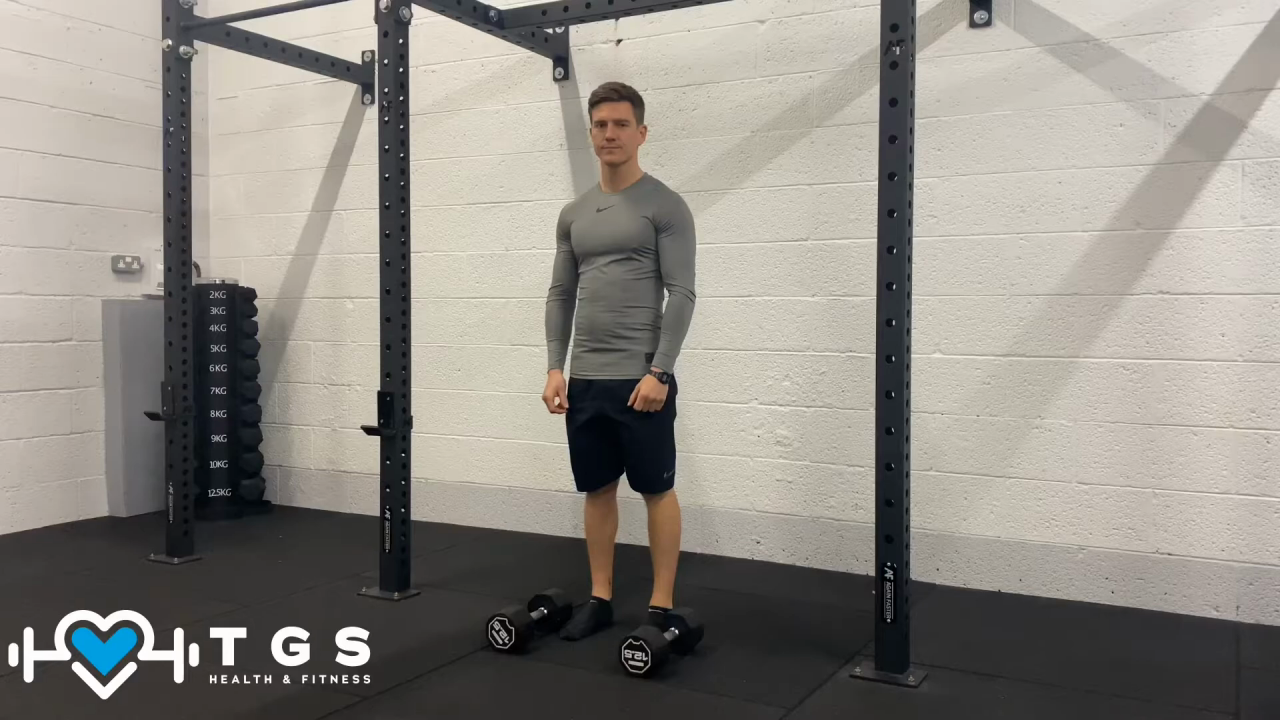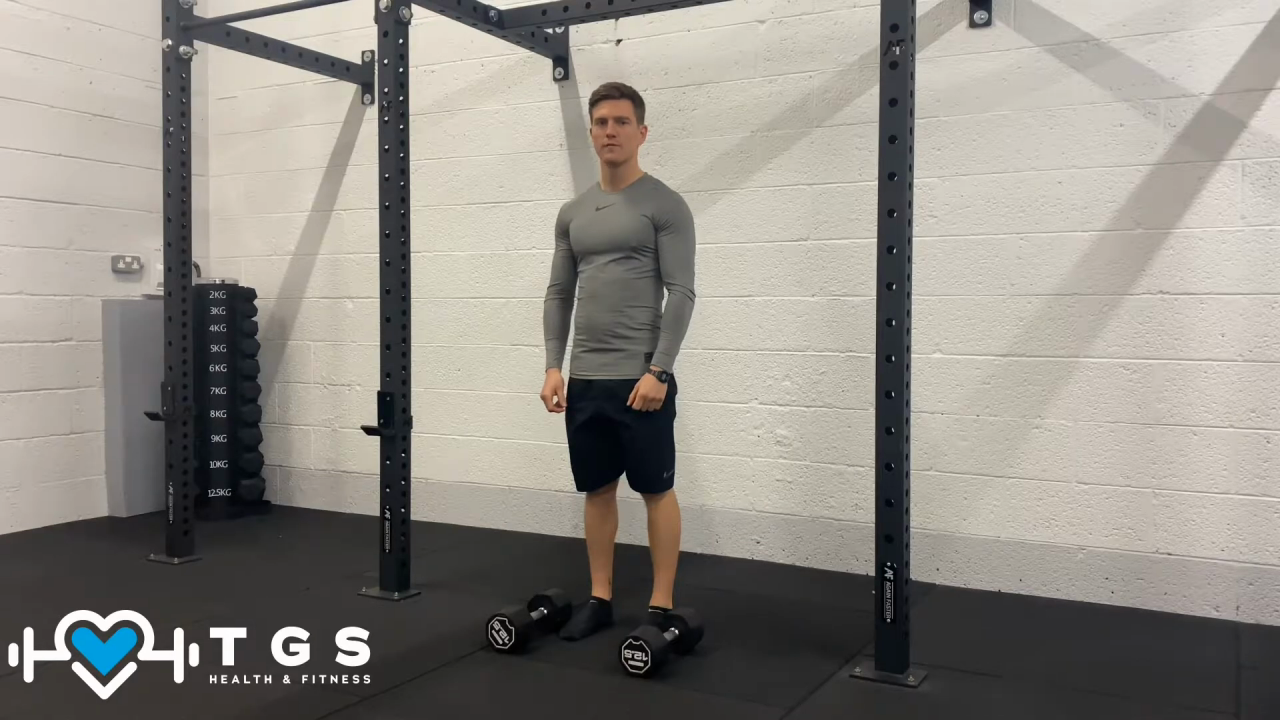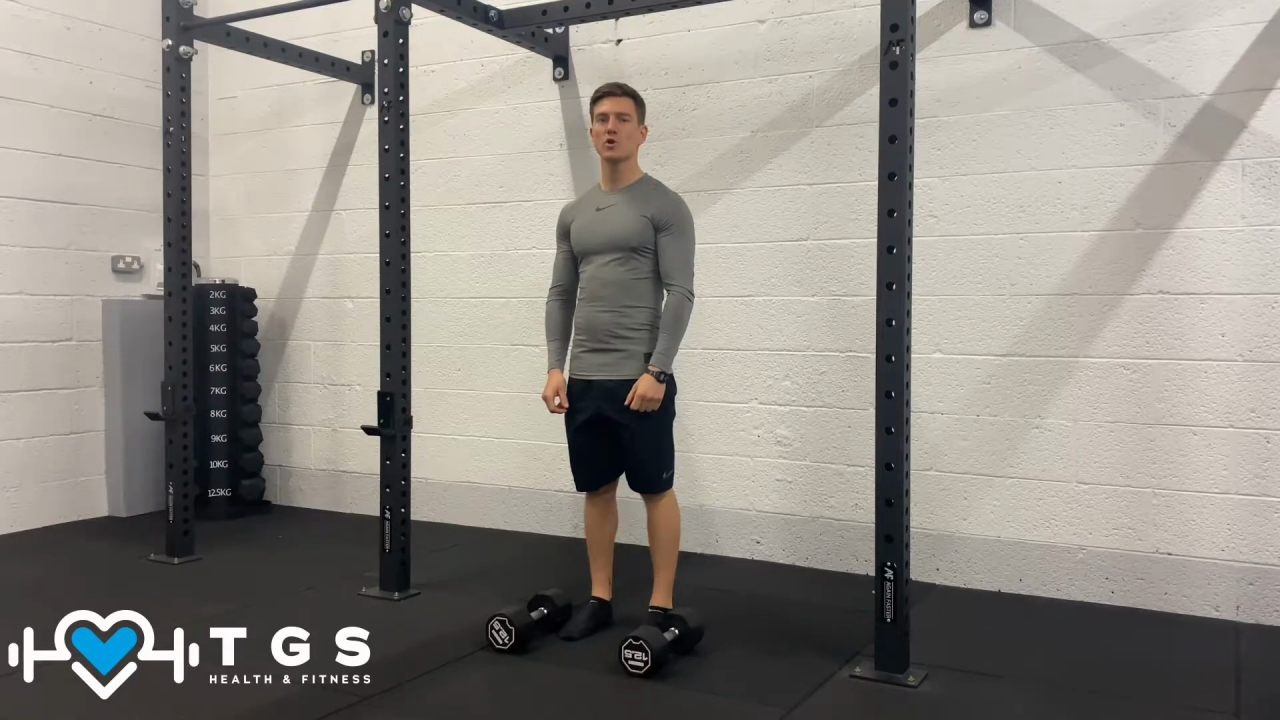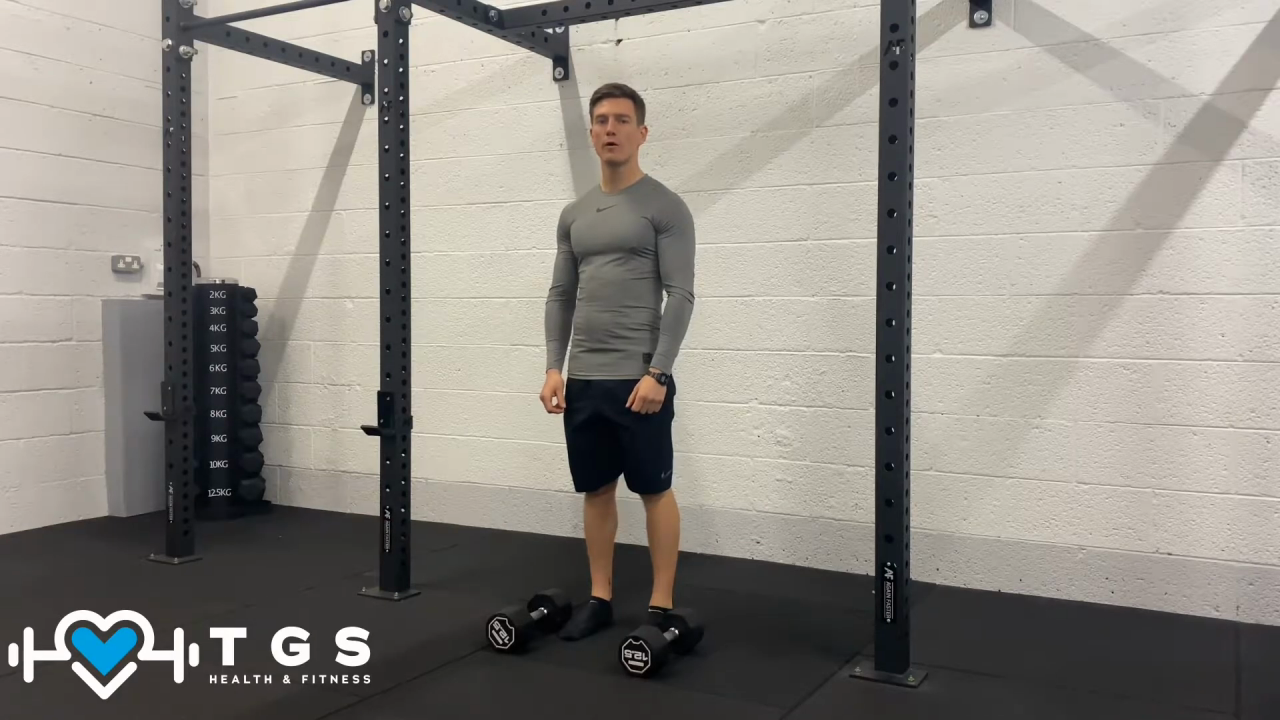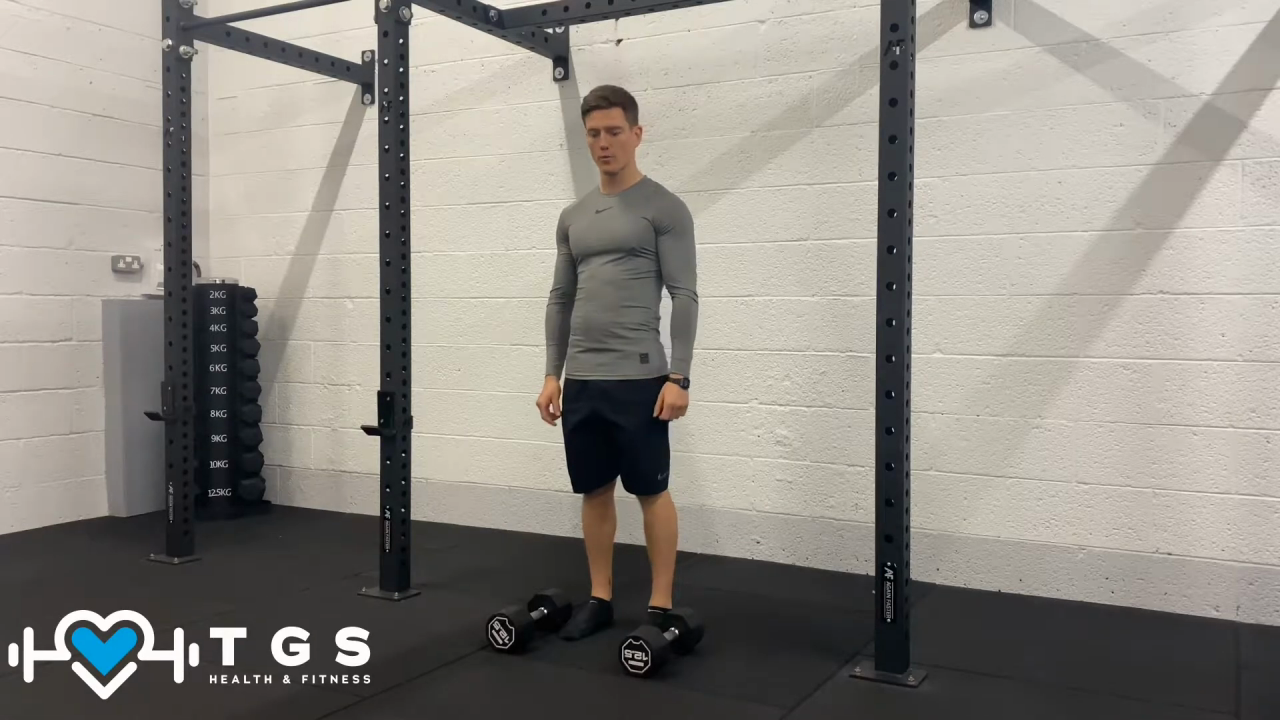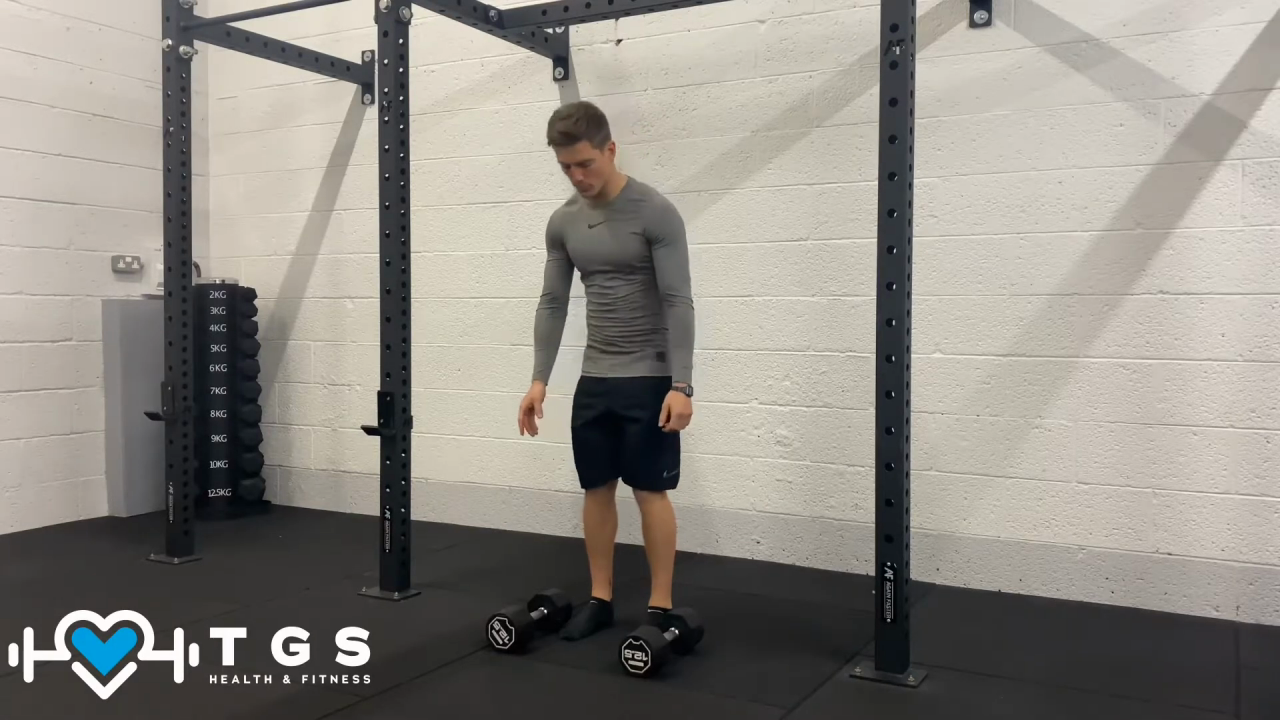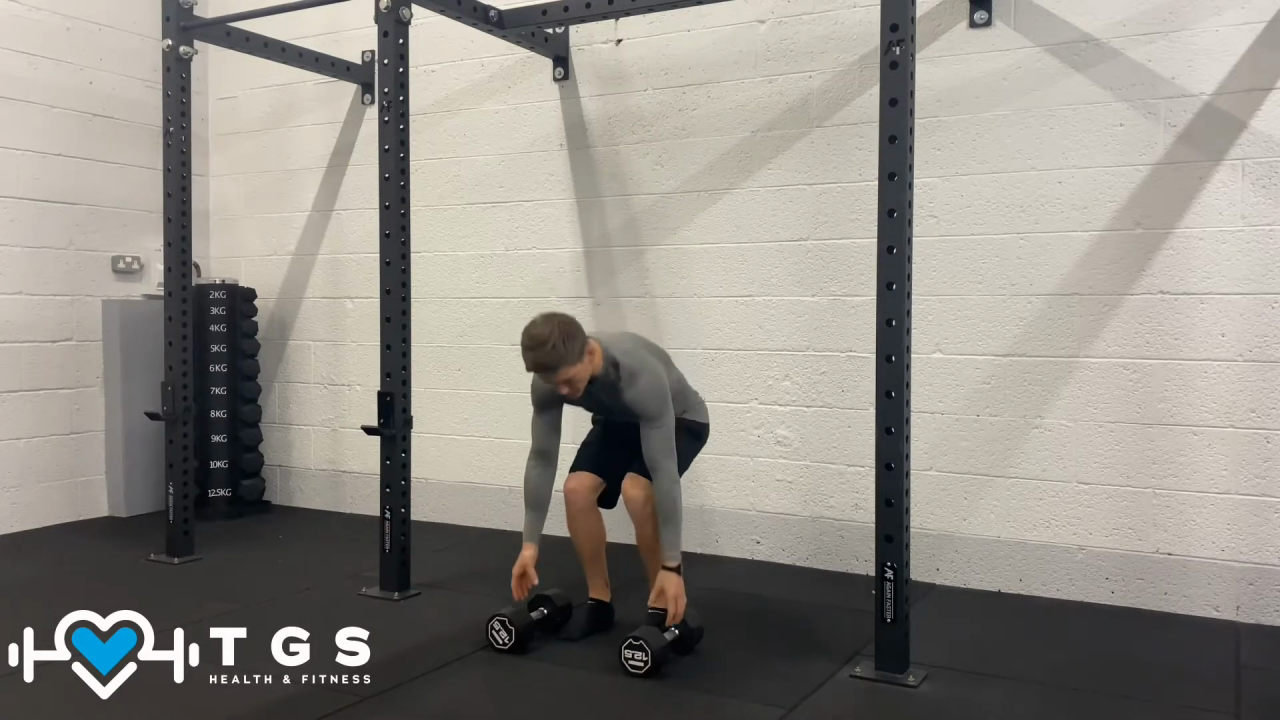
dt=0.5s
person 1, frame 1
left shoulder: (665, 206)
right shoulder: (573, 214)
left elbow: (681, 294)
right elbow: (560, 295)
left wrist: (659, 372)
right wrist: (555, 367)
left hip: (641, 378)
right hip: (585, 379)
left knee: (656, 489)
right knee: (597, 489)
left ankle: (661, 606)
right ankle: (600, 599)
person 1, frame 2
left shoulder: (664, 205)
right shoulder: (573, 212)
left elbow: (681, 293)
right elbow: (559, 293)
left wrist: (659, 370)
right wrist: (553, 365)
left hip: (641, 377)
right hip: (585, 378)
left knee: (656, 489)
right knee: (597, 489)
left ankle: (661, 606)
right ankle: (600, 598)
person 1, frame 3
left shoulder: (664, 205)
right shoulder: (573, 213)
left elbow: (680, 294)
right elbow: (560, 295)
left wrist: (657, 371)
right wrist: (555, 366)
left hip: (640, 376)
right hip: (584, 379)
left knee: (655, 489)
right knee: (597, 489)
left ankle: (661, 606)
right ankle: (600, 598)
person 1, frame 4
left shoulder: (664, 207)
right shoulder: (574, 214)
left elbow: (680, 295)
right elbow: (560, 295)
left wrist: (658, 372)
right wrist: (554, 367)
left hip: (640, 378)
right hip: (583, 380)
left knee: (654, 489)
right knee: (596, 490)
left ankle: (661, 605)
right ankle: (600, 598)
person 1, frame 5
left shoulder: (664, 208)
right shoulder: (573, 216)
left elbow: (683, 296)
right elbow: (561, 299)
left wrist: (679, 376)
right wrist: (552, 373)
left hip: (637, 377)
right hip: (581, 380)
left knee: (650, 491)
right knee: (594, 491)
left ankle: (661, 607)
right ankle: (600, 599)
person 1, frame 6
left shoulder: (655, 213)
right shoulder: (562, 222)
left elbow: (678, 302)
right elbow: (552, 303)
left wrist: (681, 384)
right wrist: (539, 380)
left hip: (649, 376)
right hip: (595, 377)
left knee: (649, 489)
right knee: (596, 488)
left ankle: (661, 607)
right ankle: (600, 598)
person 1, frame 7
left shoulder: (641, 376)
right shoulder: (548, 381)
left elbow: (663, 471)
right elbow: (541, 459)
left wrist: (671, 565)
right wrist: (530, 543)
left hip: (681, 420)
right hip: (620, 421)
left knee: (637, 491)
right knee: (577, 490)
left ankle: (659, 607)
right ankle: (599, 600)
